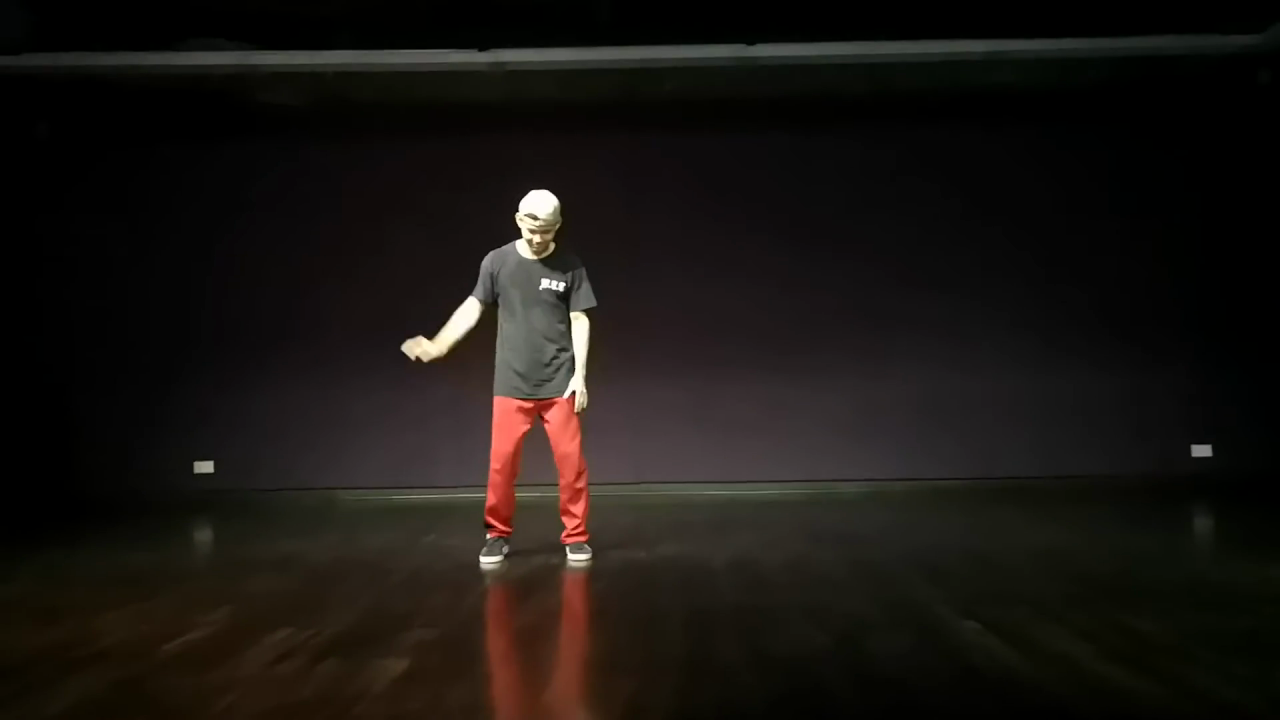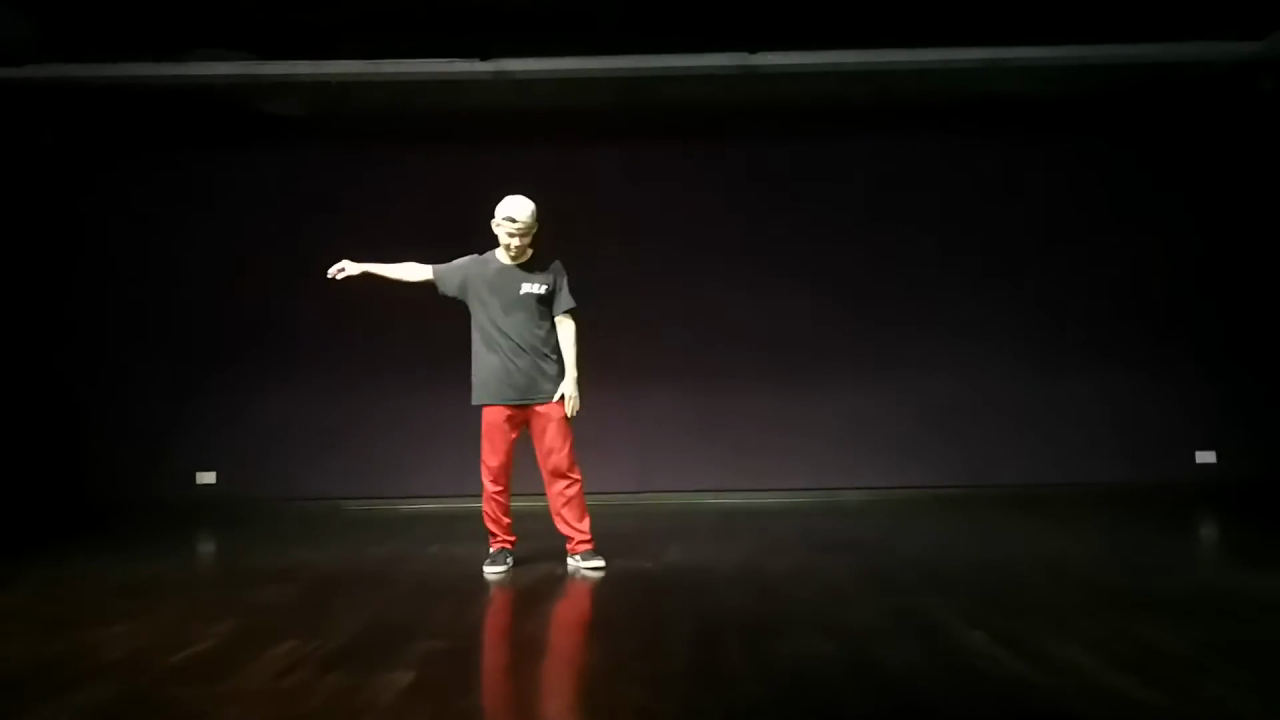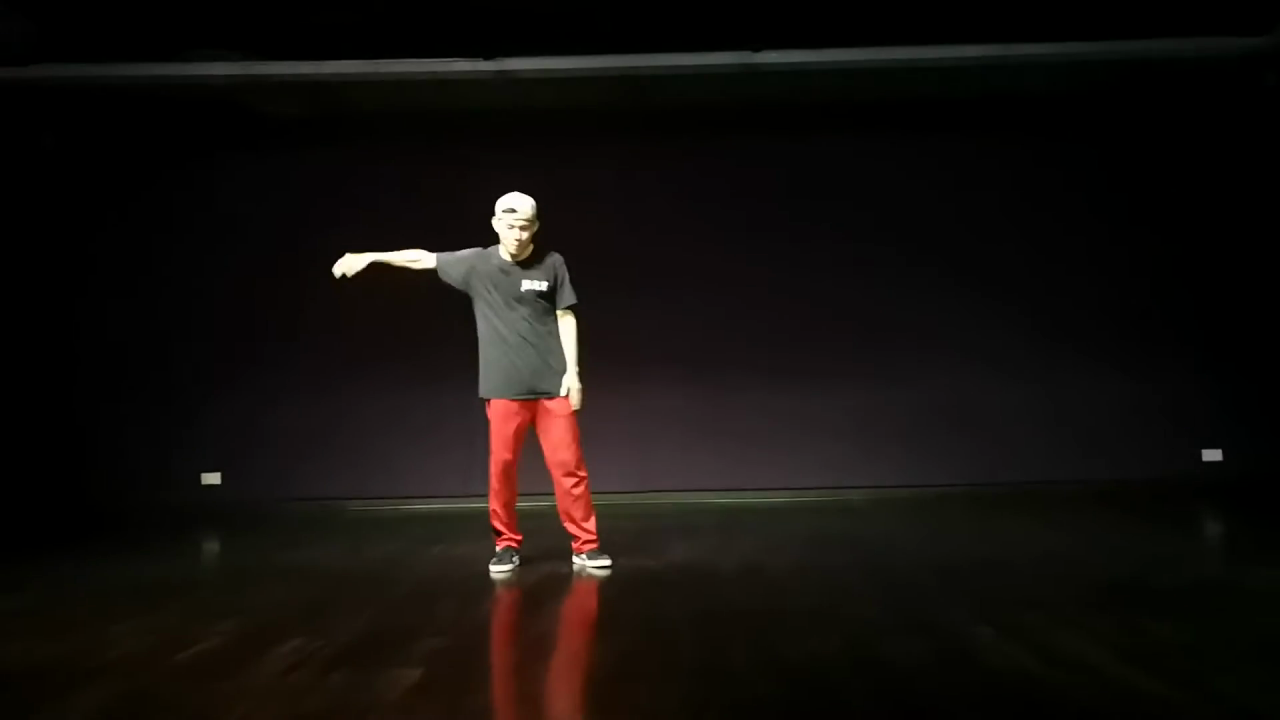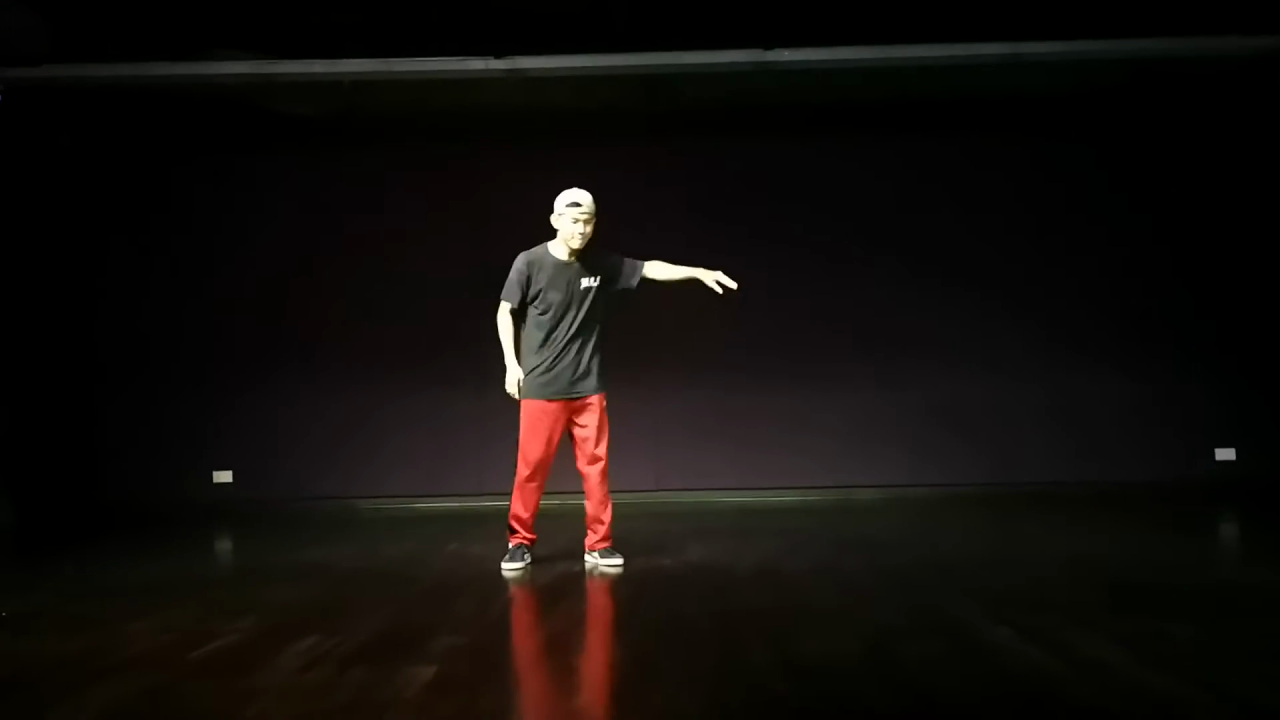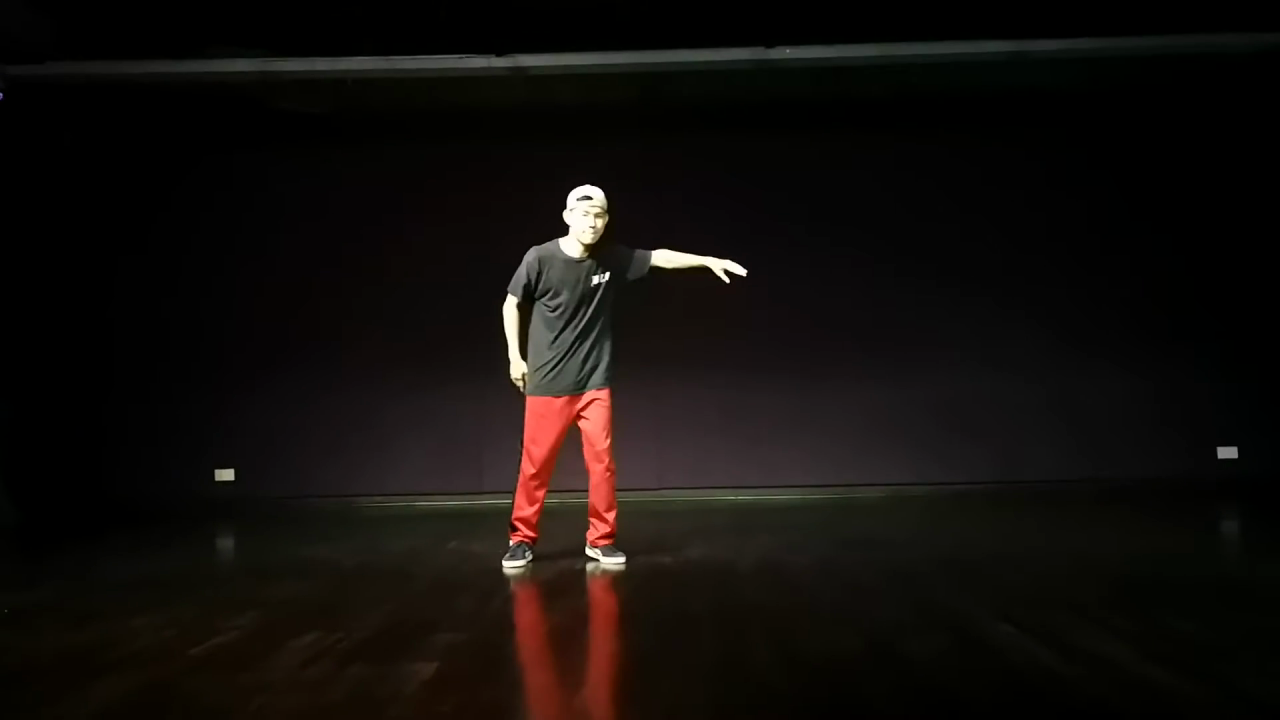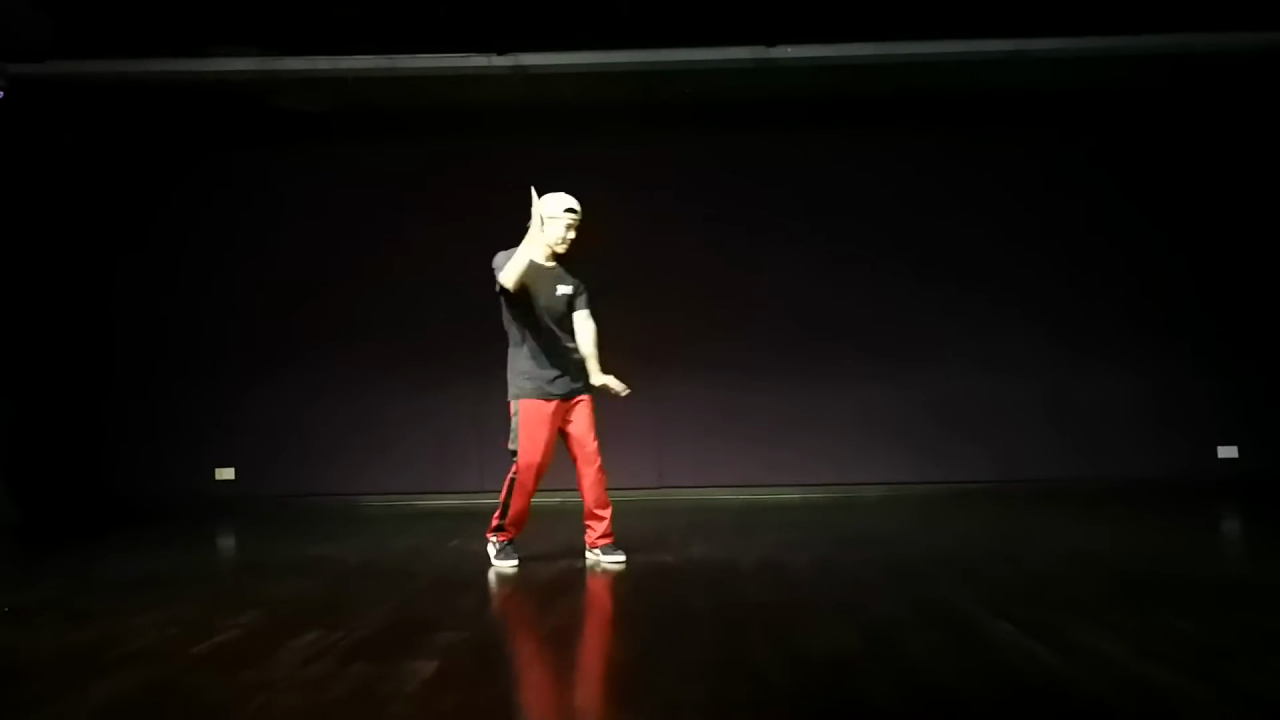
dt=0.5s
person 1, frame 1
left shoulder: (570, 265)
right shoulder: (497, 261)
left elbow: (579, 319)
right elbow: (473, 306)
left wrist: (580, 373)
right wrist: (438, 345)
left hip: (559, 381)
right hip: (512, 382)
left knee: (570, 460)
right knee: (502, 462)
left ankle: (575, 537)
right ankle: (497, 534)
person 1, frame 2
left shoulder: (550, 270)
right shoulder: (473, 269)
left elbow: (564, 322)
right elbow: (420, 271)
left wrist: (571, 375)
right wrist: (364, 267)
left hip: (547, 388)
right hip: (497, 392)
left knee: (560, 468)
right knee: (495, 472)
left ankle: (580, 545)
right ankle: (501, 545)
person 1, frame 3
left shoulder: (551, 263)
right shoulder: (475, 263)
left elbow: (565, 317)
right elbow: (421, 259)
left wrist: (572, 370)
right wrist: (368, 256)
left hip: (551, 384)
right hip: (504, 386)
left knee: (568, 463)
right knee: (502, 466)
left ankle: (586, 544)
right ankle: (507, 544)
person 1, frame 4
left shoulder: (602, 262)
right shoulder: (529, 263)
left elbow: (648, 268)
right elbow: (505, 311)
left wrist: (699, 272)
right wrist: (511, 363)
left hip: (587, 383)
right hip: (541, 385)
left knee: (595, 463)
right knee: (532, 465)
left ankle: (599, 543)
right ankle: (520, 542)
person 1, frame 5
left shoulder: (612, 257)
right shoulder: (540, 258)
left elbow: (658, 257)
right elbow: (512, 304)
left wrist: (708, 260)
right wrist: (514, 356)
left hip: (594, 381)
right hip: (547, 381)
left knee: (602, 461)
right knee: (536, 463)
left ankle: (601, 539)
right ankle: (521, 539)
person 1, frame 6
left shoulder: (570, 277)
right shoulder: (509, 262)
left elbow: (584, 323)
right elbow: (511, 280)
left wrist: (595, 372)
right wrist: (535, 230)
left hip: (573, 387)
right hip: (531, 388)
left knee: (590, 462)
right knee: (529, 465)
left ankle: (599, 540)
right ankle: (501, 538)
